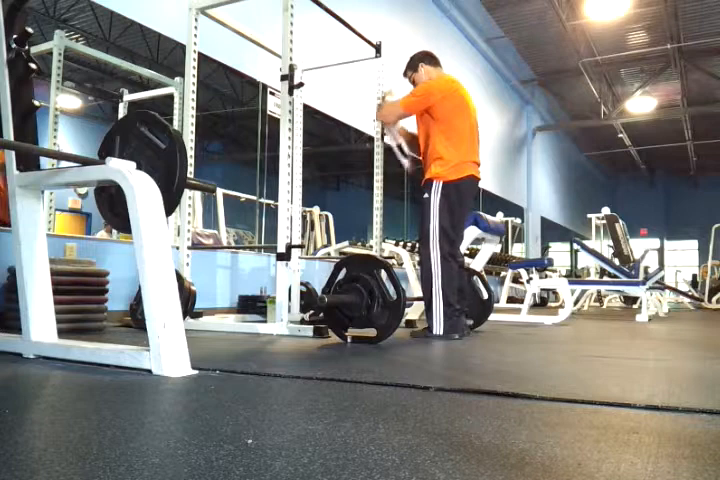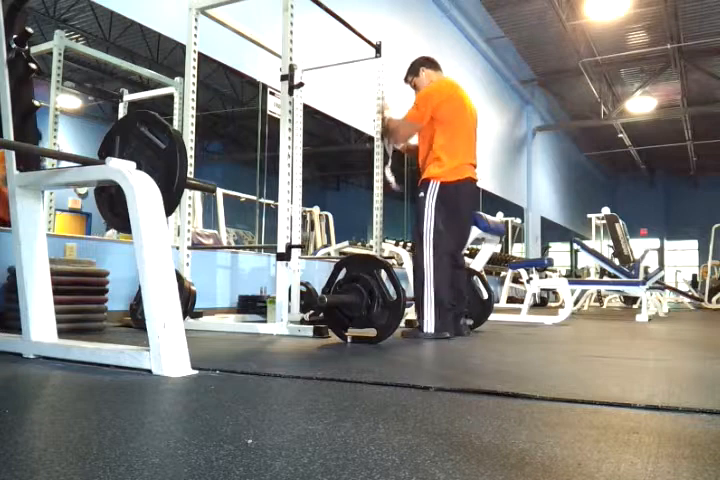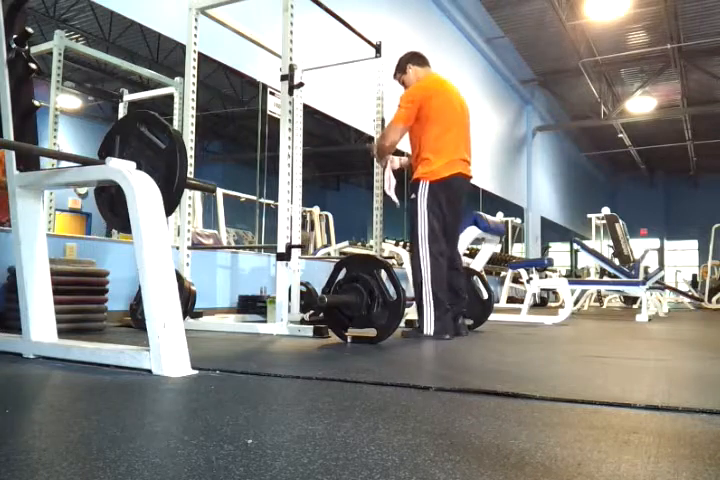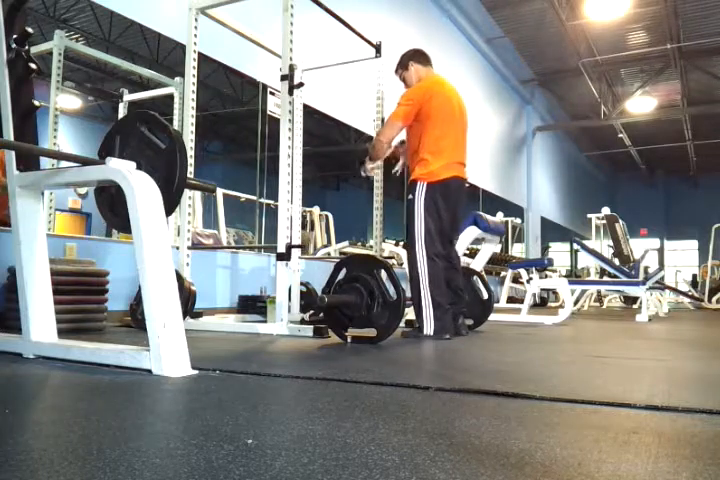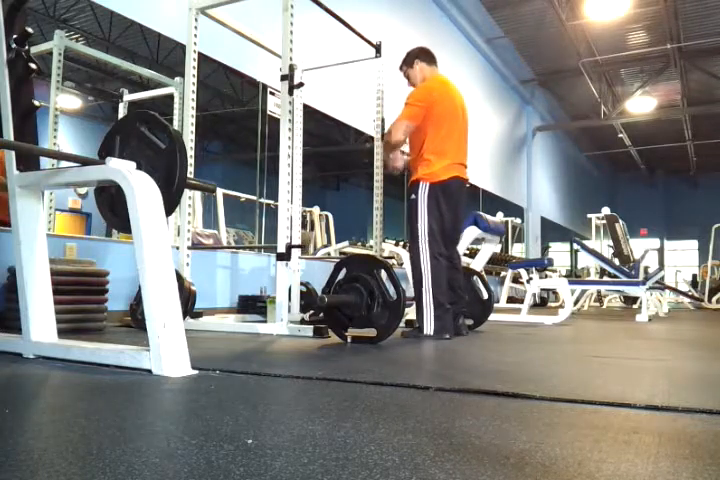
dt=0.4s
person 1, frame 1
left shoulder: (434, 87)
right shoulder: (457, 91)
left elbow: (386, 116)
left wrist: (386, 101)
right wrist: (403, 134)
left hip: (446, 179)
right hip: (464, 177)
left knee: (436, 251)
right knee: (449, 250)
left ankle: (443, 324)
right ankle: (454, 319)
person 1, frame 2
left shoulder: (433, 92)
right shoulder: (461, 96)
left elbow: (400, 134)
left wrist: (387, 122)
right wrist: (406, 144)
left hip: (443, 181)
right hip: (464, 180)
left knee: (430, 251)
right knee: (451, 251)
left ankle: (433, 323)
right ankle: (455, 319)
person 1, frame 3
left shoulder: (417, 91)
right shoulder: (454, 93)
left elbow: (389, 139)
left wrist: (381, 156)
right wrist: (405, 161)
left hip: (434, 179)
right hip: (458, 176)
left knee: (428, 251)
right knee: (447, 249)
left ankle: (435, 324)
right ankle: (456, 319)
person 1, frame 4
left shoulder: (419, 92)
right shoulder: (452, 93)
left elbow: (384, 137)
left wrist: (372, 161)
right wrist: (403, 149)
left hip: (431, 180)
right hip: (454, 178)
left knee: (425, 251)
right knee: (445, 250)
left ankle: (434, 324)
right ankle: (454, 318)
person 1, frame 5
left shoulder: (425, 92)
right shoulder: (454, 93)
left elbow: (396, 136)
left wrist: (390, 151)
right wrist: (406, 158)
left hip: (432, 181)
right hip: (454, 179)
left knee: (428, 251)
right knee: (446, 250)
left ankle: (434, 324)
right ankle: (455, 319)
